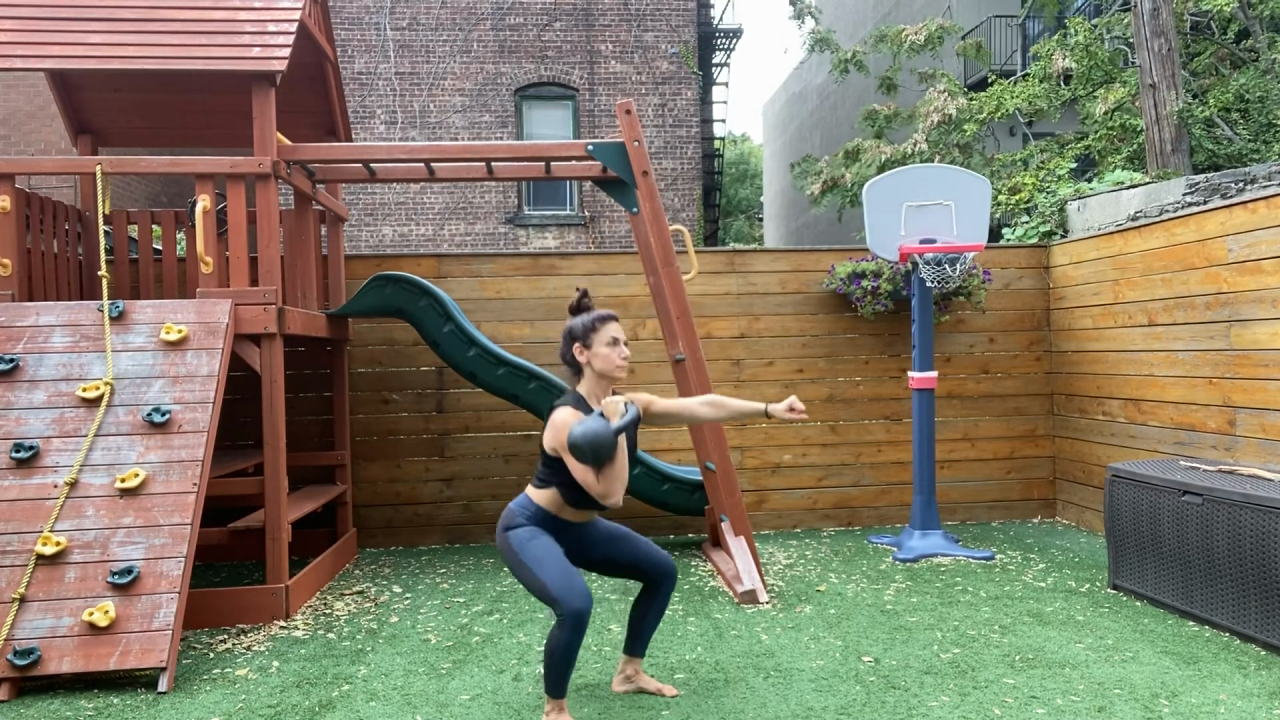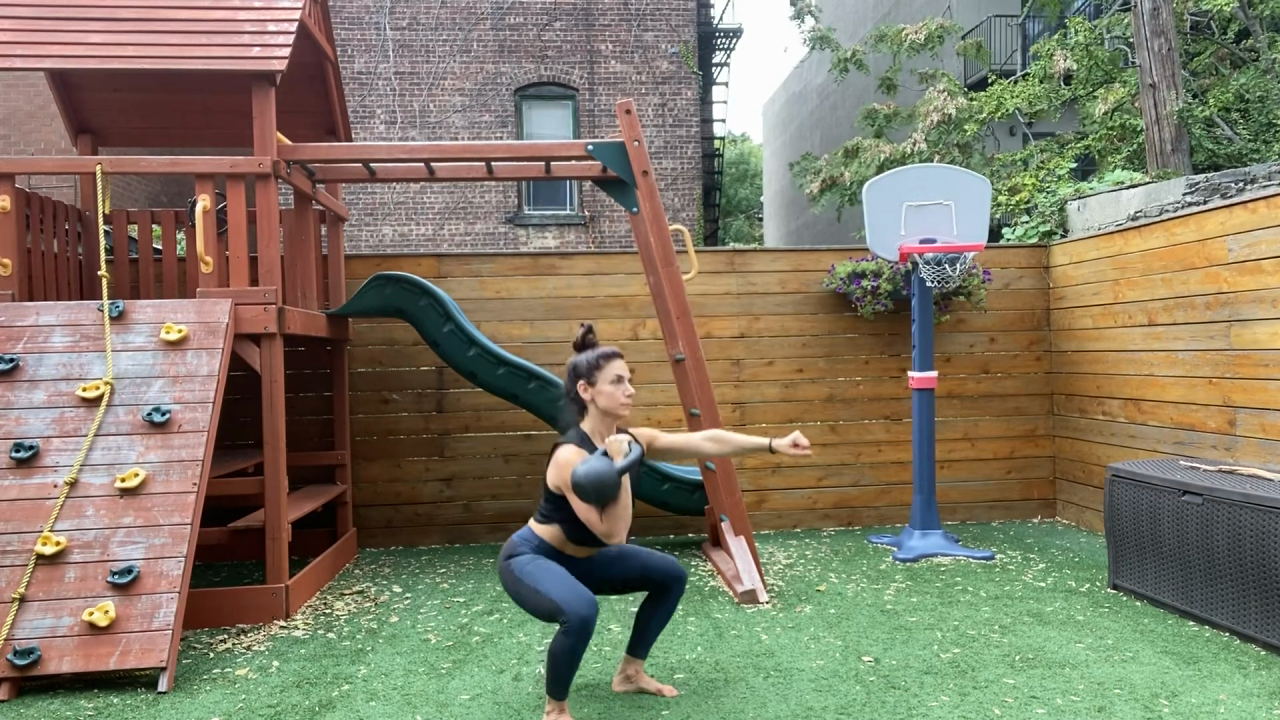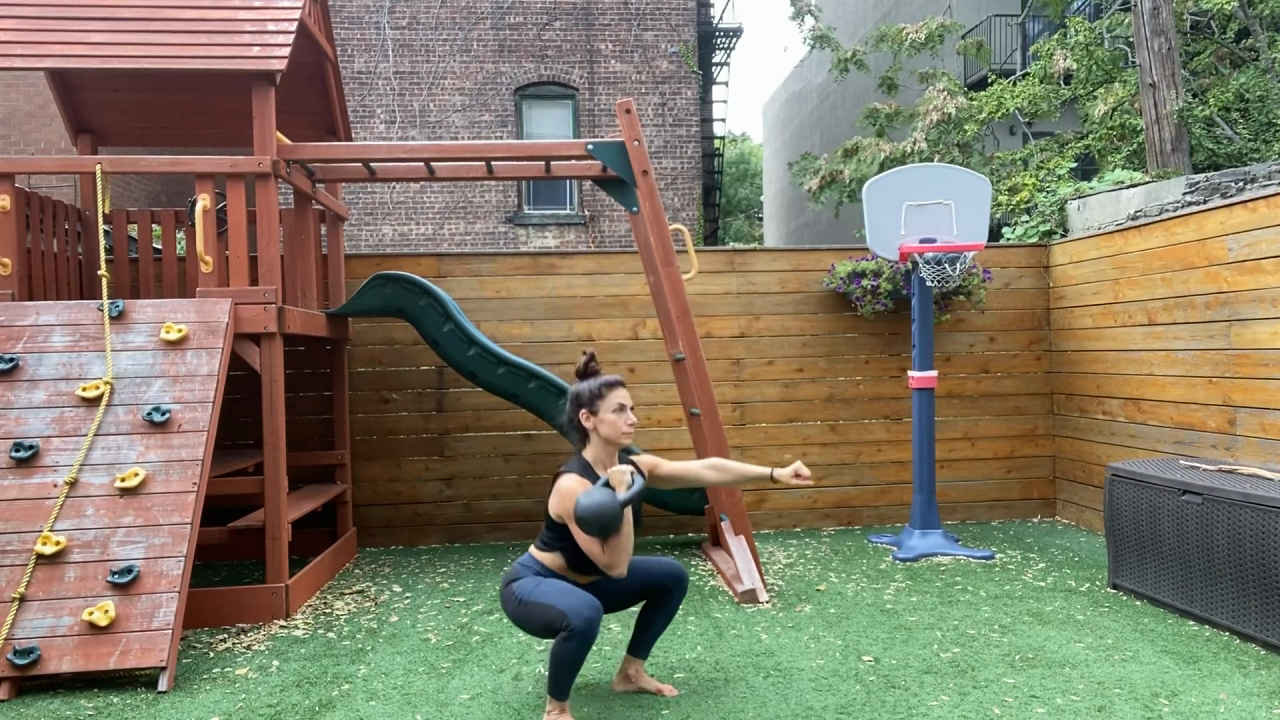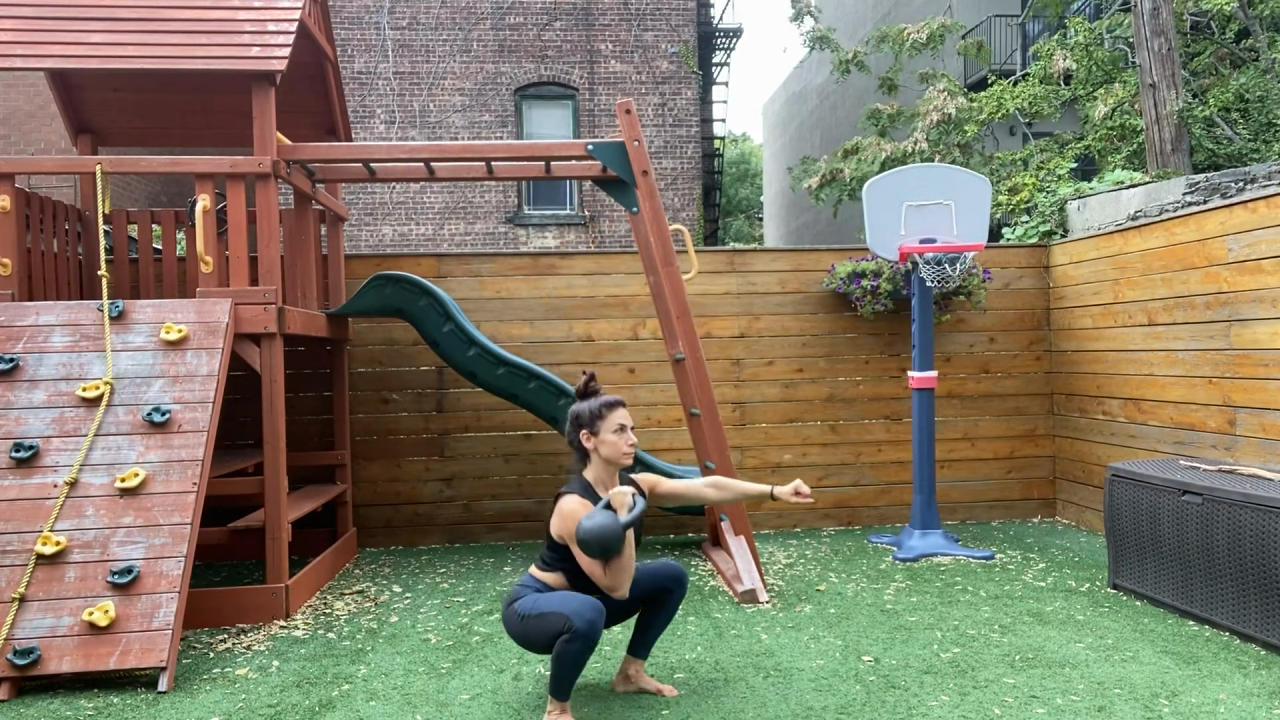
dt=0.2s
person 1, frame 1
left shoulder: (628, 404)
right shoulder: (566, 418)
left elbow: (703, 406)
right elbow: (610, 494)
left wrist: (769, 409)
right wrist: (615, 429)
left hip: (578, 526)
right hip: (529, 527)
left knee: (661, 570)
right knee: (575, 604)
left ankle: (629, 671)
person 1, frame 2
left shoulder: (631, 440)
right shoulder: (570, 456)
left elbow: (707, 441)
right elbow: (614, 534)
left wrist: (774, 444)
right wrist: (619, 467)
left hip: (582, 557)
right hip: (530, 558)
left knee: (670, 575)
right knee: (580, 611)
left ankle: (630, 672)
person 1, frame 3
left shoulder: (633, 467)
right shoulder: (572, 485)
left elbow: (708, 469)
right elbow: (616, 566)
left wrist: (775, 473)
right wrist: (621, 497)
right hip: (530, 583)
left knee: (672, 576)
right knee: (584, 614)
left ankle: (630, 671)
person 1, frame 4
left shoulder: (634, 486)
right shoulder: (574, 505)
left elbow: (709, 488)
right elbow: (618, 589)
left wrist: (776, 491)
right wrist: (622, 518)
right hip: (531, 604)
left knee: (672, 576)
right knee: (587, 615)
left ankle: (630, 671)
